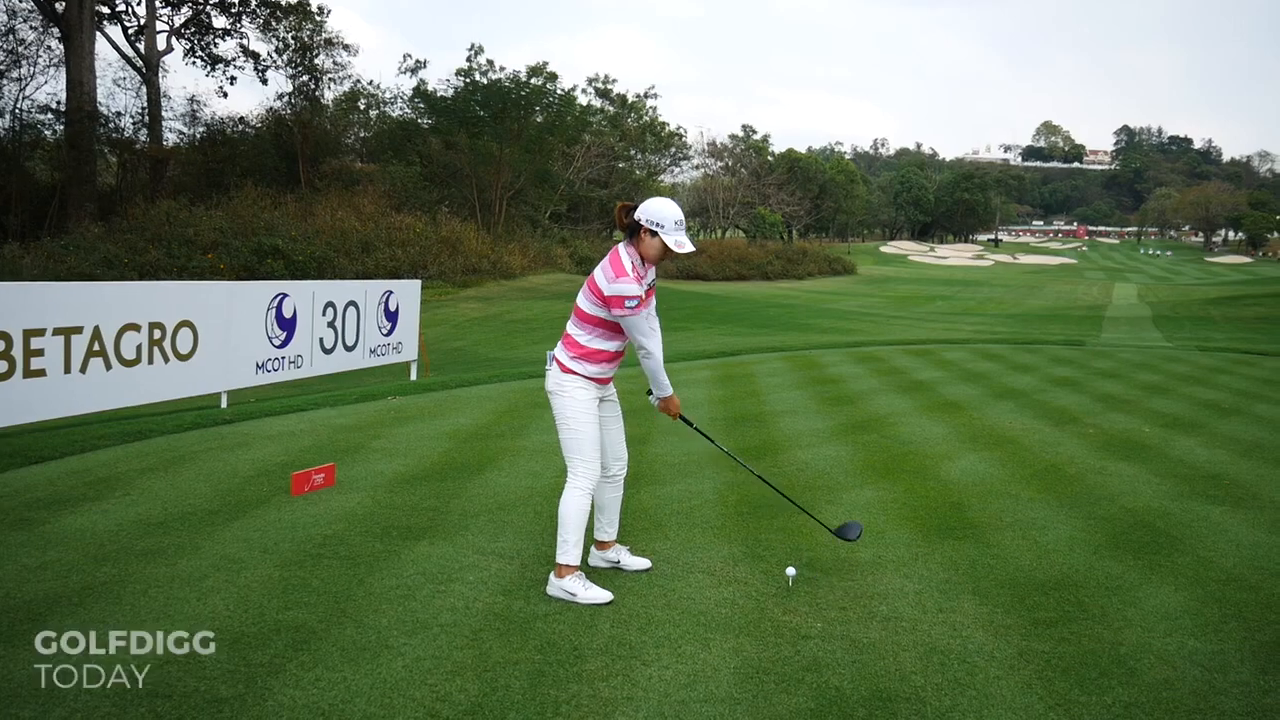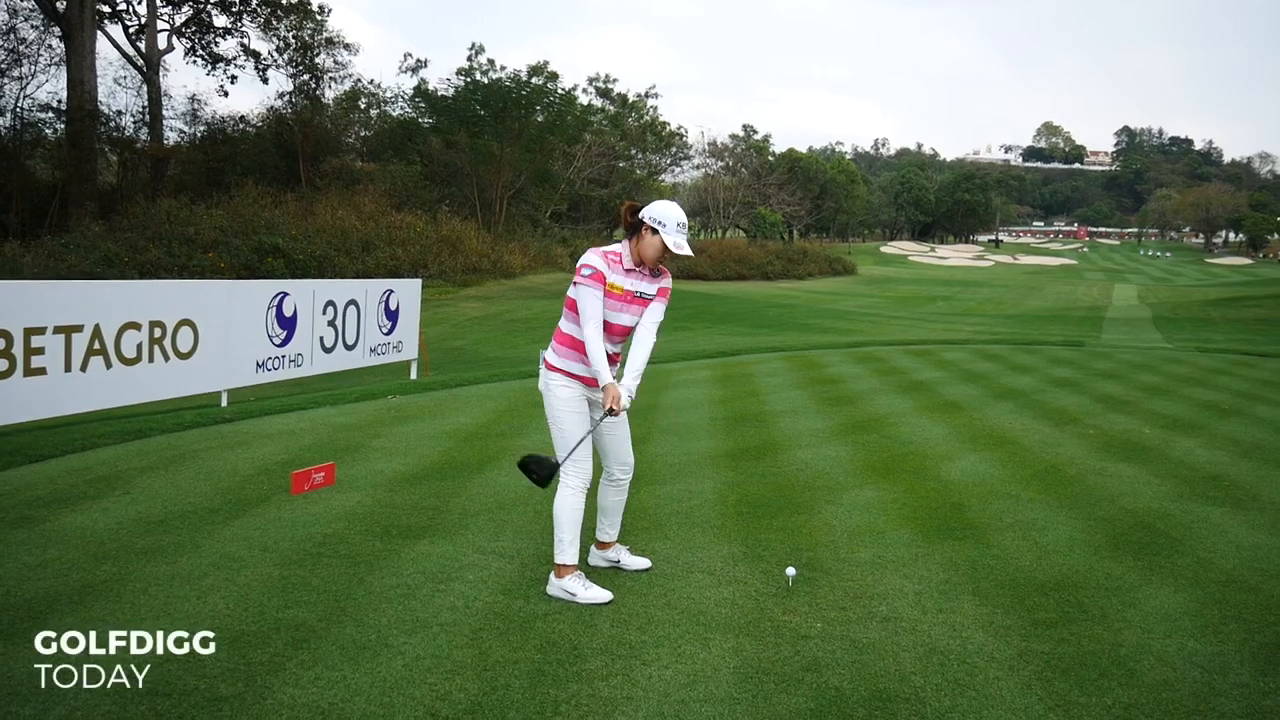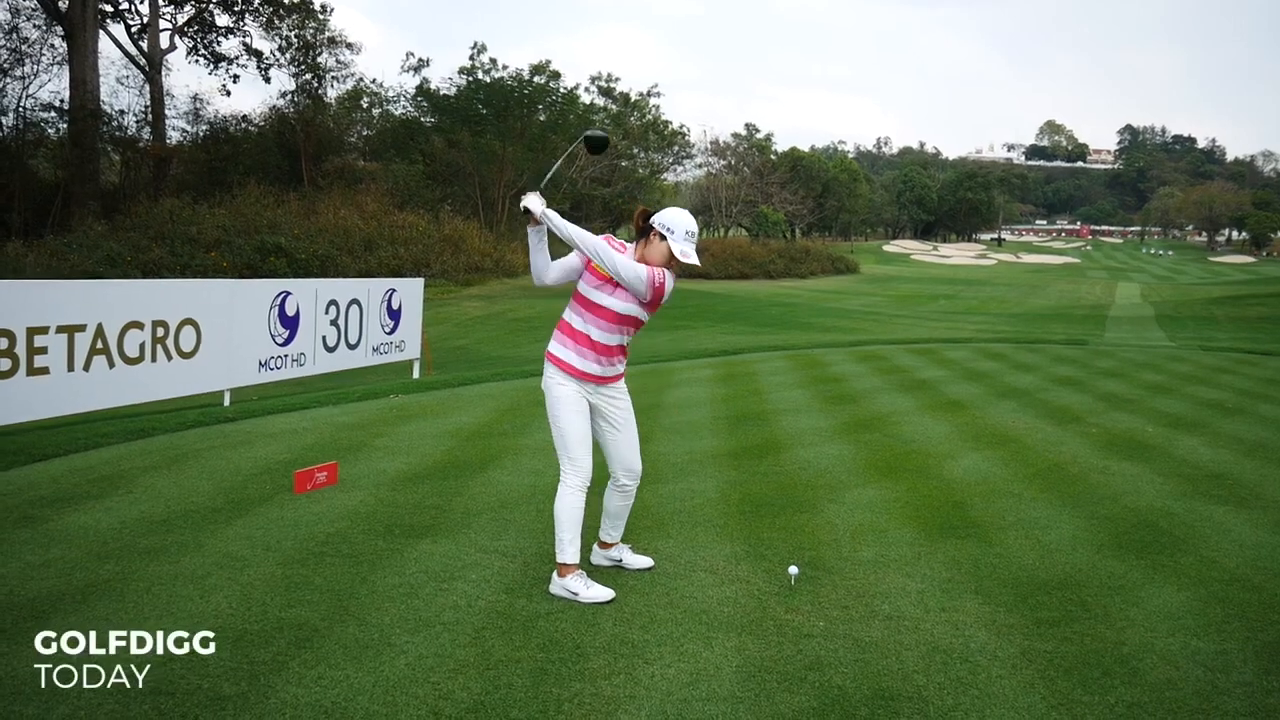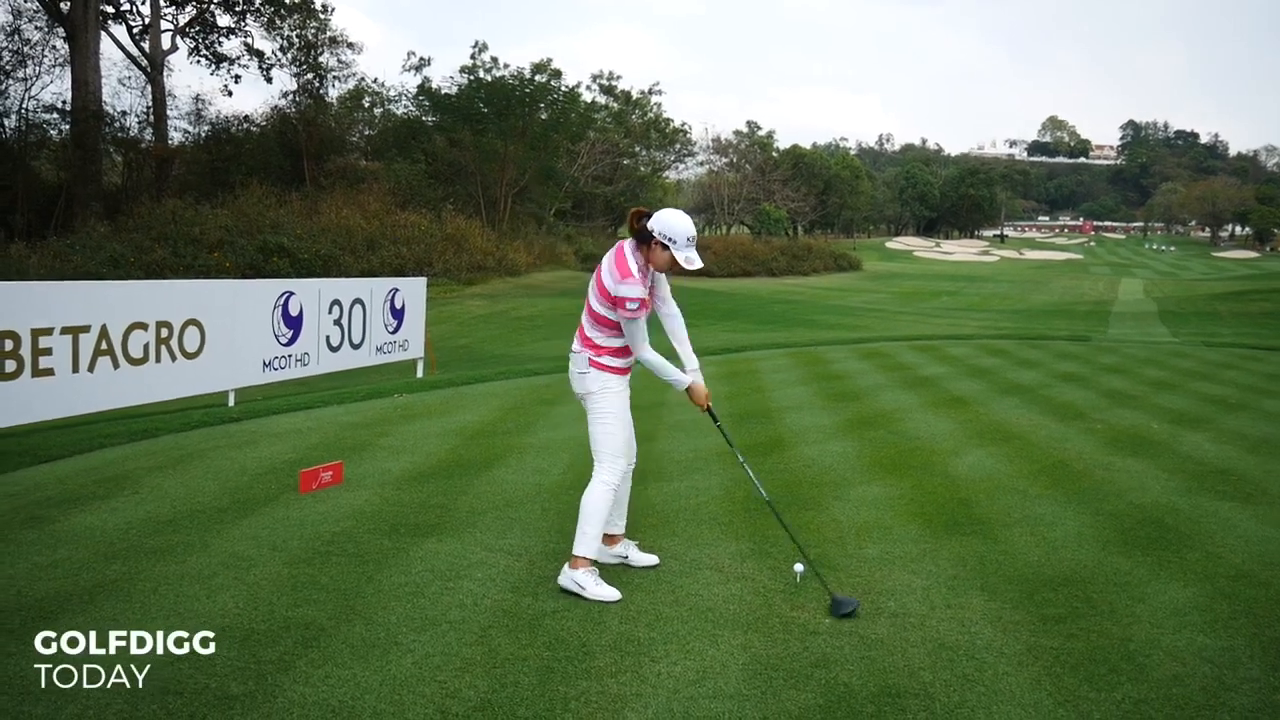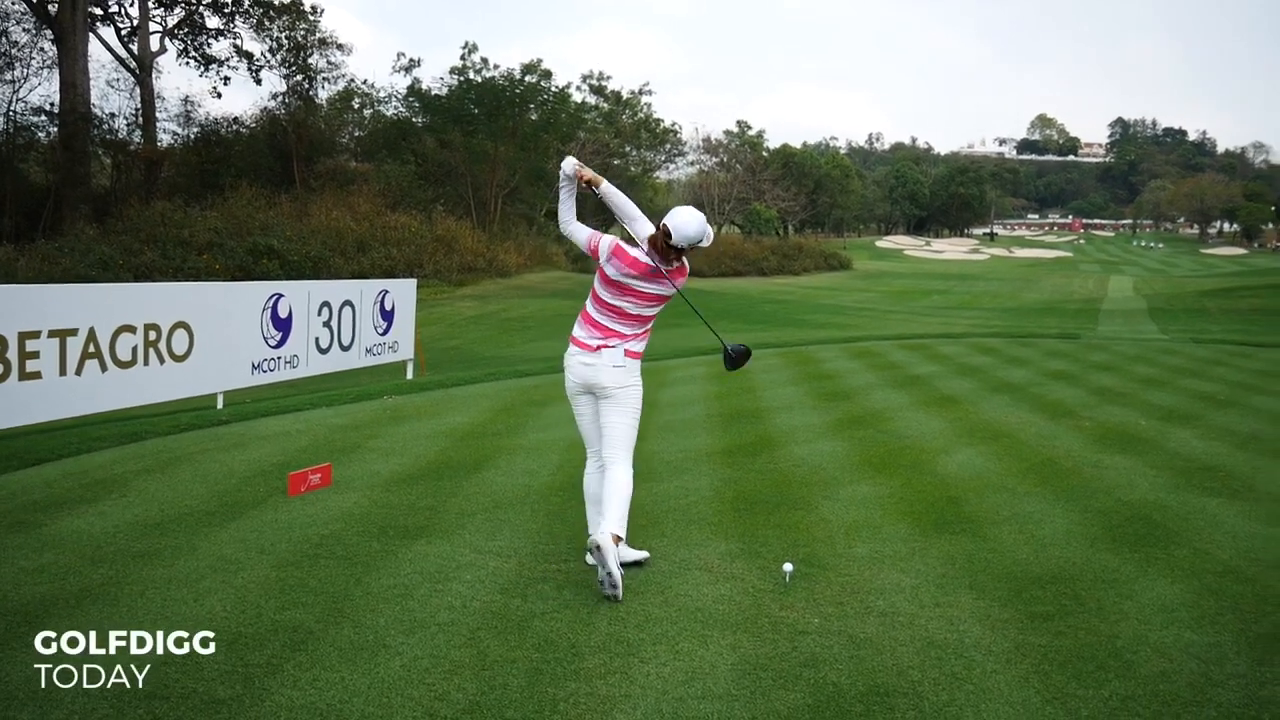
dt=0.4s
person 1, frame 1
left shoulder: (643, 264)
right shoulder: (620, 280)
left elbow: (651, 325)
right elbow: (644, 344)
left wrist: (659, 386)
right wrist: (665, 393)
left hip: (600, 380)
right hip: (573, 380)
left knee: (615, 465)
right knee: (585, 475)
left ankle: (604, 547)
right ankle: (564, 574)
person 1, frame 2
left shoulder: (661, 283)
right shoulder: (597, 261)
left elbow: (645, 335)
right elbow: (589, 326)
left wrist: (627, 386)
right wrist: (606, 379)
left hip: (604, 382)
right hip: (565, 378)
left knee: (621, 467)
right knee: (577, 474)
left ankle: (606, 547)
right ankle: (564, 574)
person 1, frame 3
left shoulder: (661, 282)
right shoulder: (604, 246)
left elbow: (604, 259)
right elbow: (544, 277)
left wrist: (547, 214)
right wrist: (536, 227)
left hip: (609, 385)
right hip: (565, 376)
left knee: (628, 472)
right knee: (577, 475)
left ankle: (608, 546)
right ankle: (566, 573)
person 1, frame 4
left shoulder: (632, 246)
right shoulder: (630, 288)
left elbow: (670, 313)
right elbow: (640, 351)
left wrist: (693, 367)
right wrist: (684, 382)
left hip: (594, 368)
right hip: (603, 376)
left knee: (624, 458)
right knee: (609, 472)
left ankle: (612, 542)
right ankle: (579, 568)
person 1, frame 5
left shoulder: (615, 253)
right shoulder: (679, 274)
left elbow: (567, 224)
right elbow: (643, 227)
left wrist: (571, 178)
right wrist: (601, 184)
left hip: (579, 362)
right hip: (618, 370)
left knee: (597, 455)
right knee: (618, 461)
left ankle: (603, 539)
right ankle: (606, 539)
